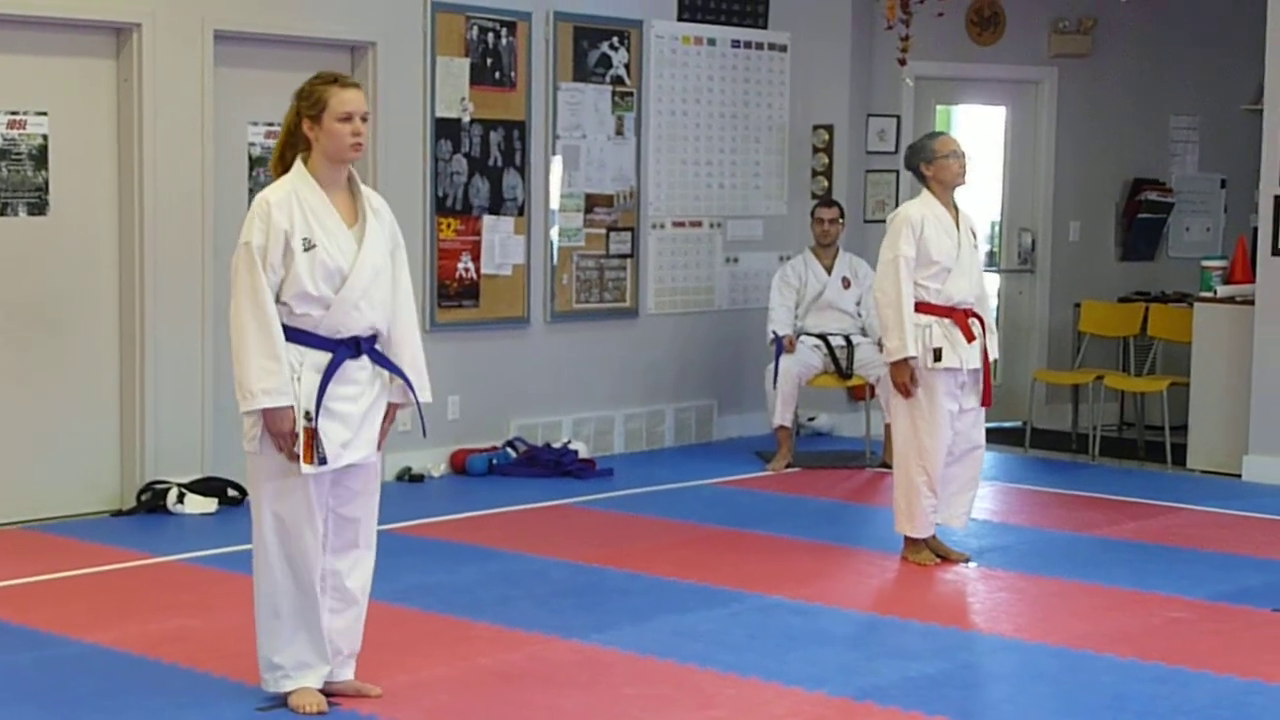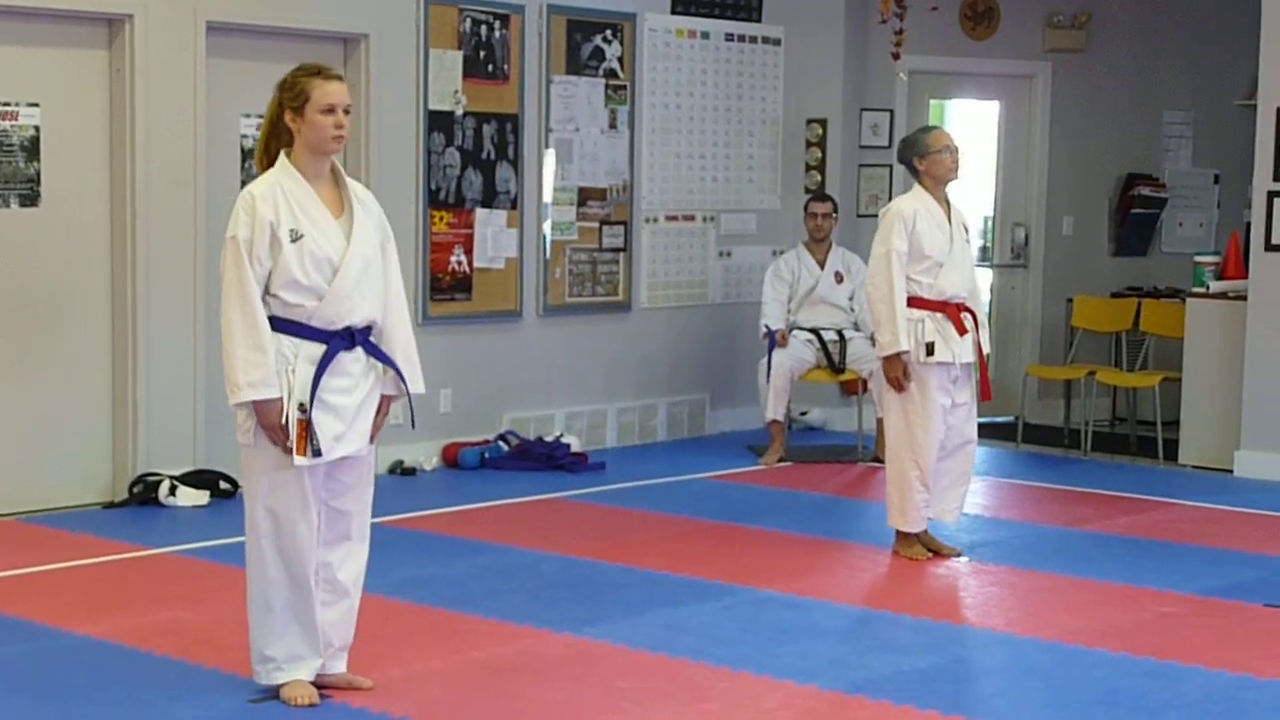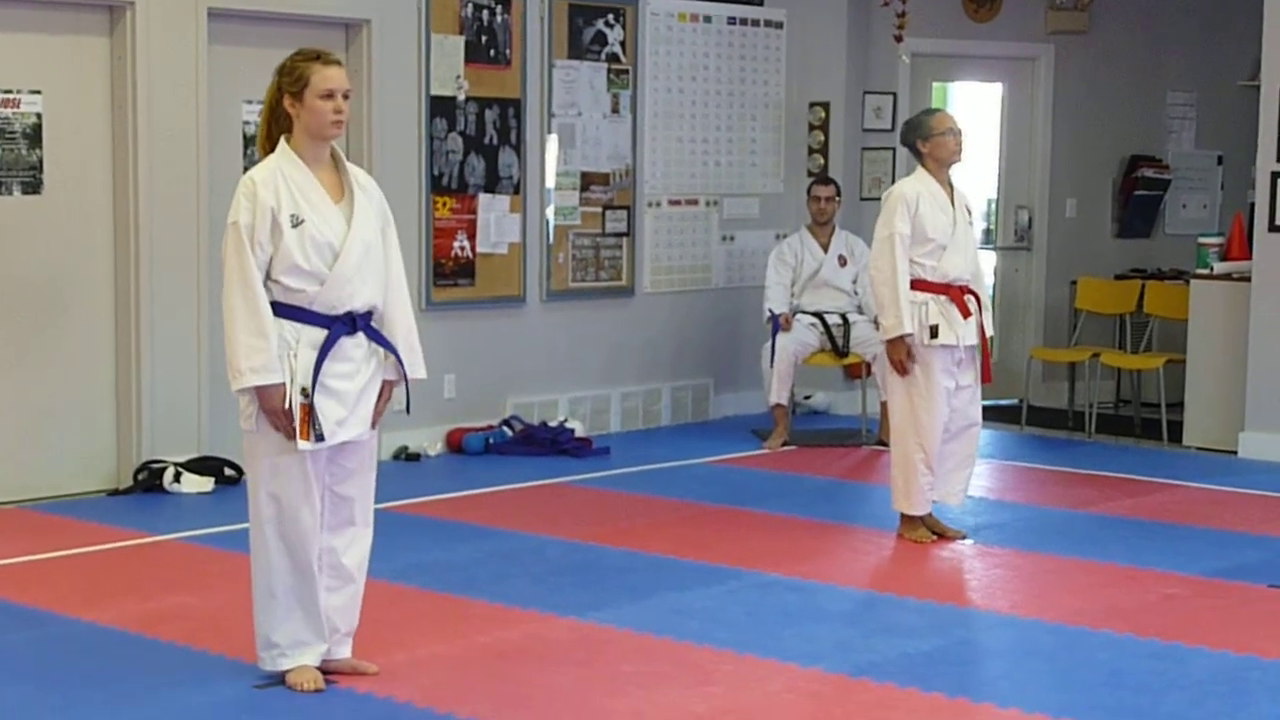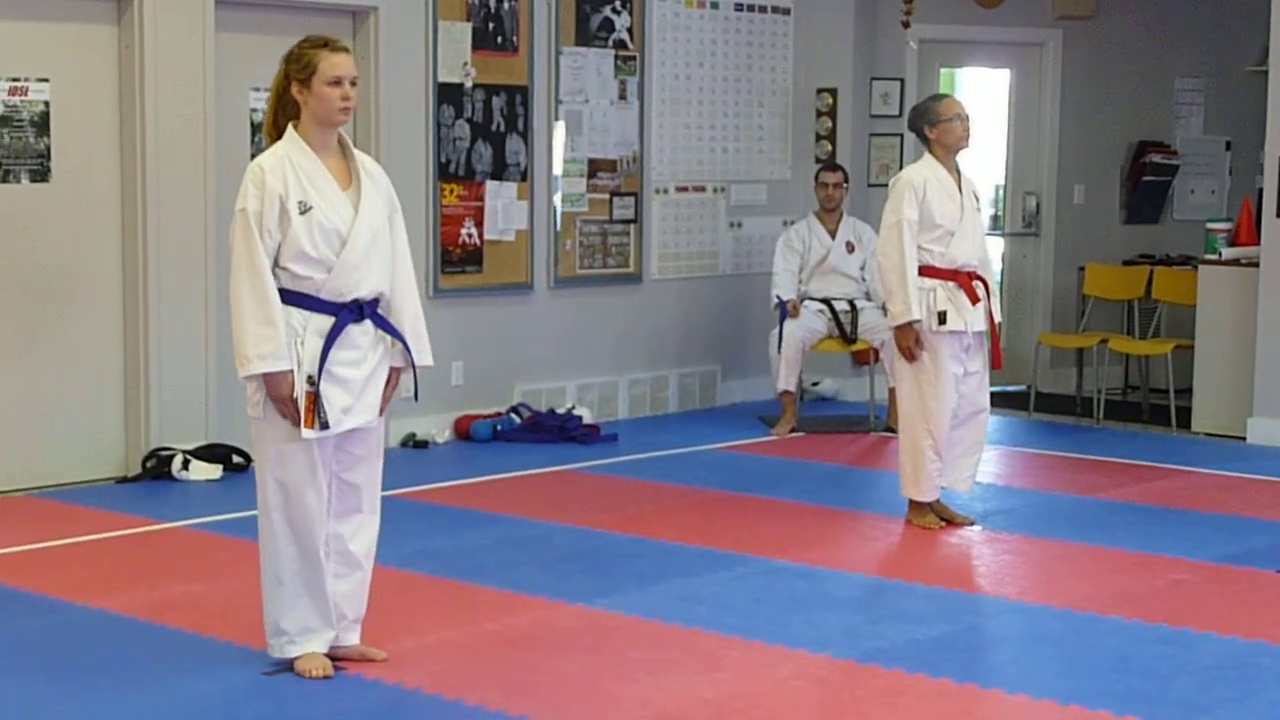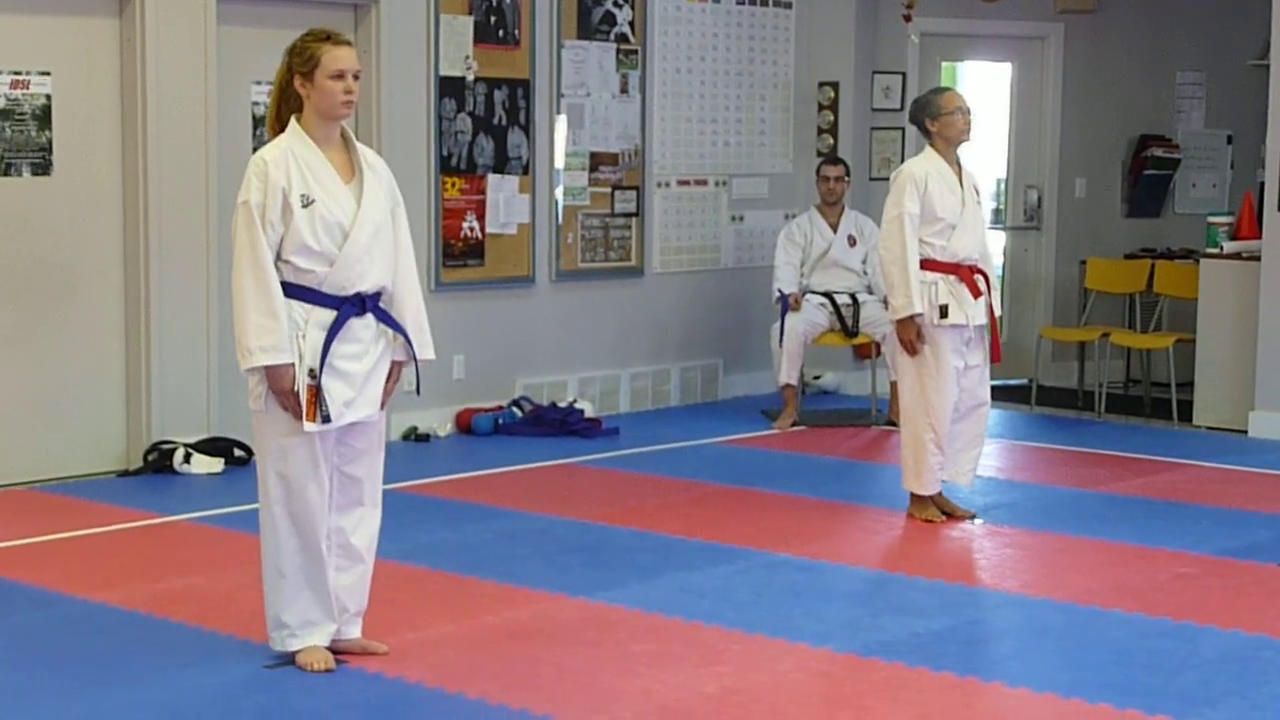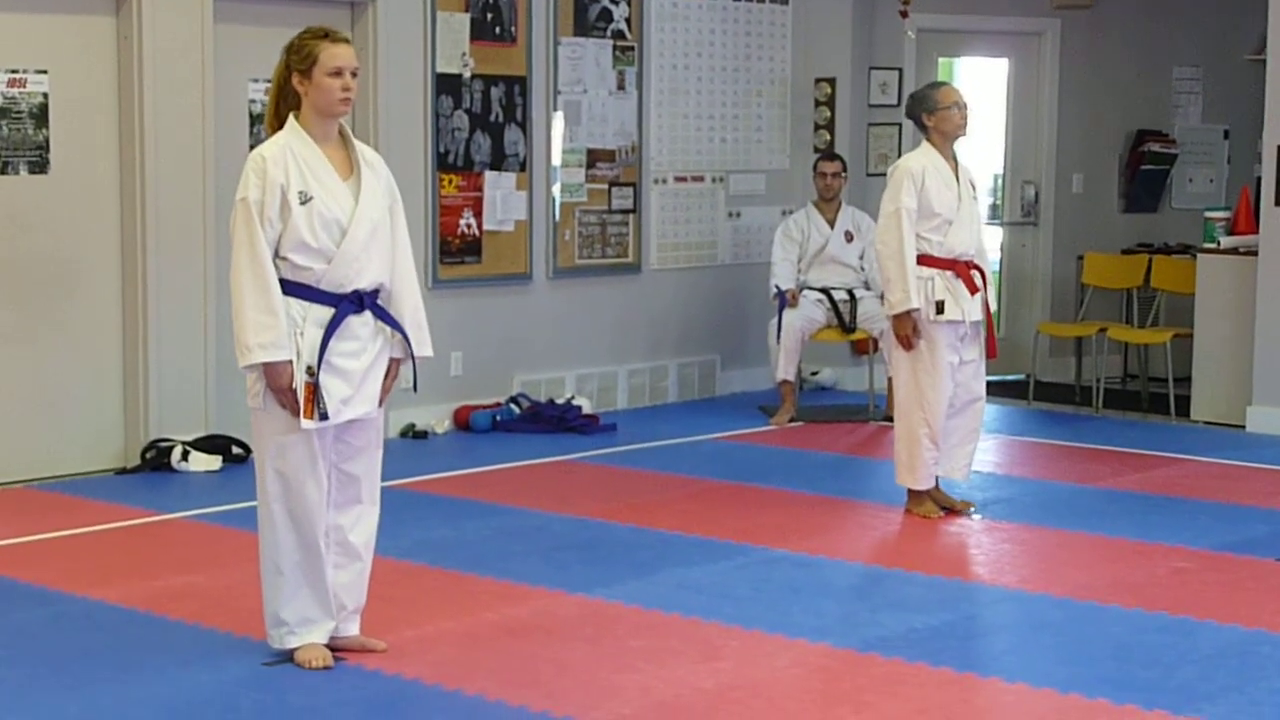
dt=0.2s
person 1, frame 1
left shoulder: (376, 210)
right shoulder: (275, 205)
left elbow: (396, 306)
right elbow: (254, 307)
left wrist: (395, 391)
right wrist: (272, 400)
left hip: (360, 386)
right hip: (298, 383)
left knee: (351, 534)
right knee: (295, 533)
left ankle: (333, 665)
person 1, frame 2
left shoulder: (363, 202)
right shoulder: (262, 200)
left elbow: (387, 295)
right elbow: (243, 302)
left wrist: (386, 382)
right wrist: (262, 393)
left hip: (352, 378)
right hip: (290, 376)
left knee: (343, 526)
right knee: (288, 525)
left ankle: (326, 657)
right ankle: (286, 663)
person 1, frame 3
left shoulder: (363, 187)
right shoulder: (263, 186)
left elbow: (388, 279)
right elbow: (245, 288)
left wrist: (389, 366)
right wrist: (264, 379)
left hip: (354, 363)
right hip: (293, 361)
left knee: (348, 510)
right knee: (291, 510)
left ankle: (331, 642)
right ankle: (292, 649)
person 1, frame 4
left shoulder: (371, 174)
right shoulder: (270, 173)
left elbow: (395, 266)
right elbow: (253, 275)
left wrist: (395, 354)
right wrist: (273, 367)
left hip: (361, 351)
right hip: (300, 348)
left knee: (355, 497)
right knee: (299, 497)
left ankle: (340, 628)
right ankle: (300, 636)
person 1, frame 5
left shoulder: (373, 168)
right shoulder: (273, 166)
left elbow: (397, 260)
right elbow: (256, 268)
left wrist: (398, 348)
right wrist: (274, 359)
left hip: (363, 344)
right hip: (302, 342)
left knee: (356, 491)
right knee: (300, 491)
left ankle: (342, 621)
right ankle: (302, 629)
person 1, frame 6
left shoulder: (372, 165)
right shoulder: (271, 163)
left elbow: (395, 258)
right elbow: (254, 266)
left wrist: (395, 344)
right wrist: (273, 356)
left hip: (361, 341)
right hip: (301, 339)
left knee: (355, 487)
right knee: (298, 488)
left ankle: (340, 619)
right ankle: (301, 627)
person 2, frame 1
left shoulder: (965, 220)
right shoulder: (910, 217)
right elbow: (891, 288)
left wrist: (985, 343)
right wrist: (899, 354)
left hip: (965, 343)
right hip: (929, 342)
left knee: (965, 442)
right knee: (925, 443)
left ankle: (932, 533)
right ankle: (914, 538)
person 2, frame 2
left shoulder: (956, 215)
right shoulder: (902, 211)
right elbow: (884, 283)
left wrist: (977, 339)
right wrist: (892, 349)
left hip: (957, 337)
right hip: (921, 336)
left knee: (957, 437)
right knee: (917, 437)
left ankle: (924, 527)
right ankle: (906, 533)
person 2, frame 3
left shoulder: (959, 197)
right shoulder: (905, 194)
right elbow: (887, 266)
left wrist: (980, 322)
right wrist: (896, 332)
left hip: (961, 320)
right hip: (924, 319)
left knee: (962, 419)
right knee: (922, 420)
left ankle: (929, 511)
right ankle: (911, 516)
person 2, frame 4
left shoulder: (967, 183)
right shoulder: (912, 181)
right elbow: (895, 252)
left wrist: (988, 308)
right wrist: (904, 318)
left hip: (969, 306)
right hip: (932, 306)
left knee: (970, 406)
right knee: (930, 406)
left ankle: (937, 497)
right ankle: (919, 502)
person 2, frame 5
left shoulder: (967, 176)
right shoulder: (914, 174)
right elbow: (896, 246)
left wrist: (988, 302)
right wrist: (906, 312)
left hip: (969, 300)
right hip: (933, 300)
left knee: (971, 400)
right knee: (932, 400)
left ankle: (939, 490)
right ankle: (920, 495)
person 2, frame 6
left shoulder: (963, 172)
right shoulder: (911, 169)
right elbow: (893, 241)
left wrist: (982, 297)
right wrist: (902, 307)
left hip: (965, 295)
right hip: (930, 294)
left knee: (967, 395)
right knee: (927, 395)
left ankle: (937, 485)
right ankle: (917, 491)
person 3, frame 1
left shoulder: (859, 269)
right shoulder: (793, 270)
left elbow: (873, 311)
right elbow: (781, 309)
right wrist: (785, 334)
left hip: (853, 343)
right hip: (810, 344)
right knee: (783, 370)
left ankle: (891, 448)
right ankle: (785, 448)
person 3, frame 2
left shoulder: (852, 263)
right shoulder: (785, 264)
left elbow: (865, 306)
right elbow: (773, 303)
right wrist: (777, 329)
left hip: (846, 338)
right hip: (803, 338)
right knee: (775, 364)
left ankle: (883, 443)
right ankle: (777, 443)
person 3, frame 3
left shoulder: (855, 246)
right shoulder: (789, 247)
left elbow: (869, 289)
right elbow: (777, 287)
right wrist: (781, 312)
left hip: (849, 321)
right hip: (806, 321)
right knee: (779, 348)
left ankle: (887, 426)
right ankle: (781, 427)
person 3, frame 4
left shoulder: (863, 233)
right shoulder: (796, 234)
left elbow: (876, 275)
right elbow: (784, 273)
right wrist: (789, 299)
left hip: (857, 307)
right hip: (814, 308)
left knee: (896, 332)
right knee: (786, 335)
left ankle: (896, 412)
right ankle: (788, 414)
person 3, frame 5
left shoulder: (865, 226)
right shoulder: (798, 227)
left elbow: (878, 268)
right elbow: (786, 267)
right wrist: (790, 292)
left hip: (858, 301)
right hip: (816, 302)
right knee: (789, 328)
left ankle: (897, 406)
right ankle: (790, 407)
person 3, frame 6
left shoulder: (862, 222)
right shoulder: (795, 223)
left elbow: (876, 264)
right elbow: (783, 263)
right wrist: (787, 289)
left hip: (856, 297)
right hip: (813, 297)
right knee: (785, 324)
left ankle: (895, 401)
right ankle: (788, 403)
